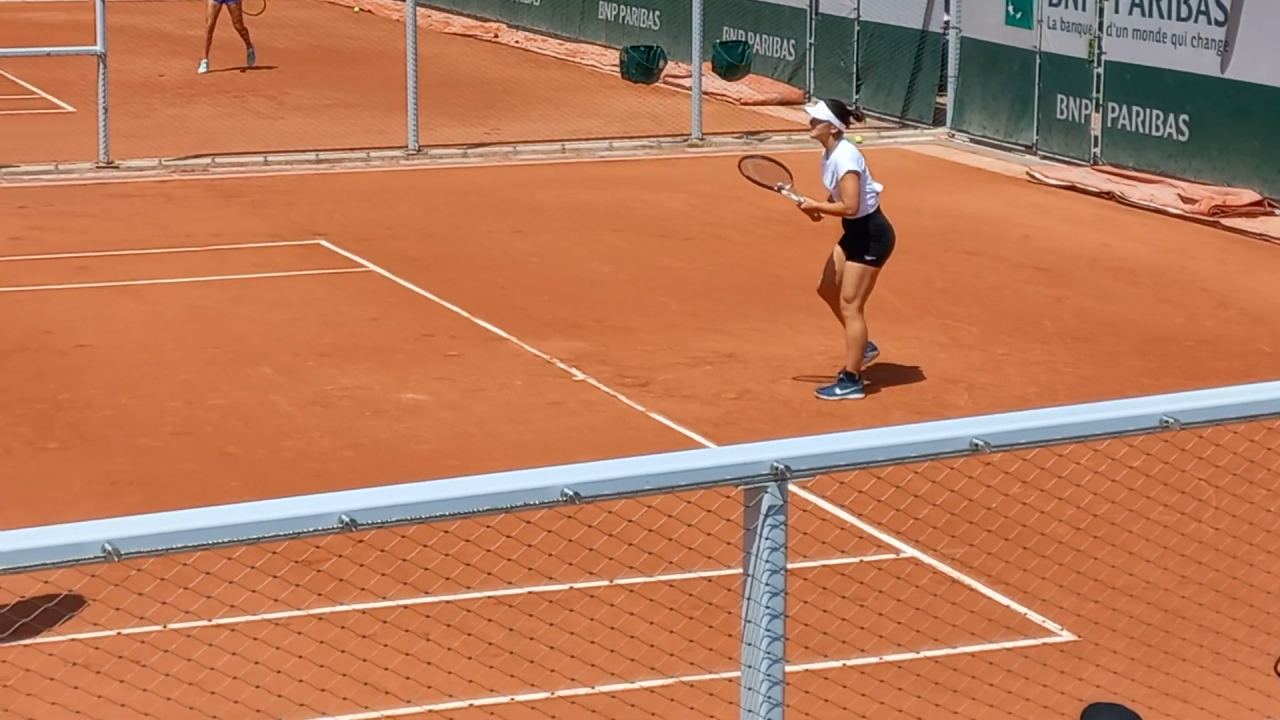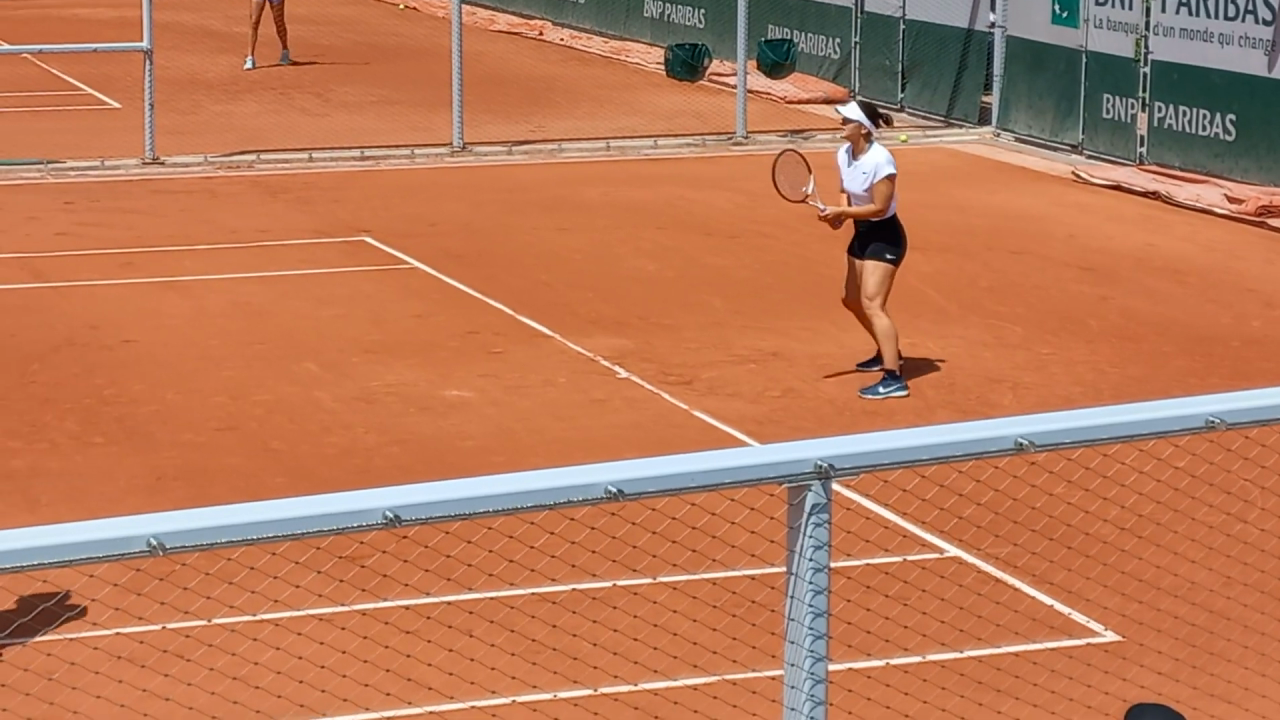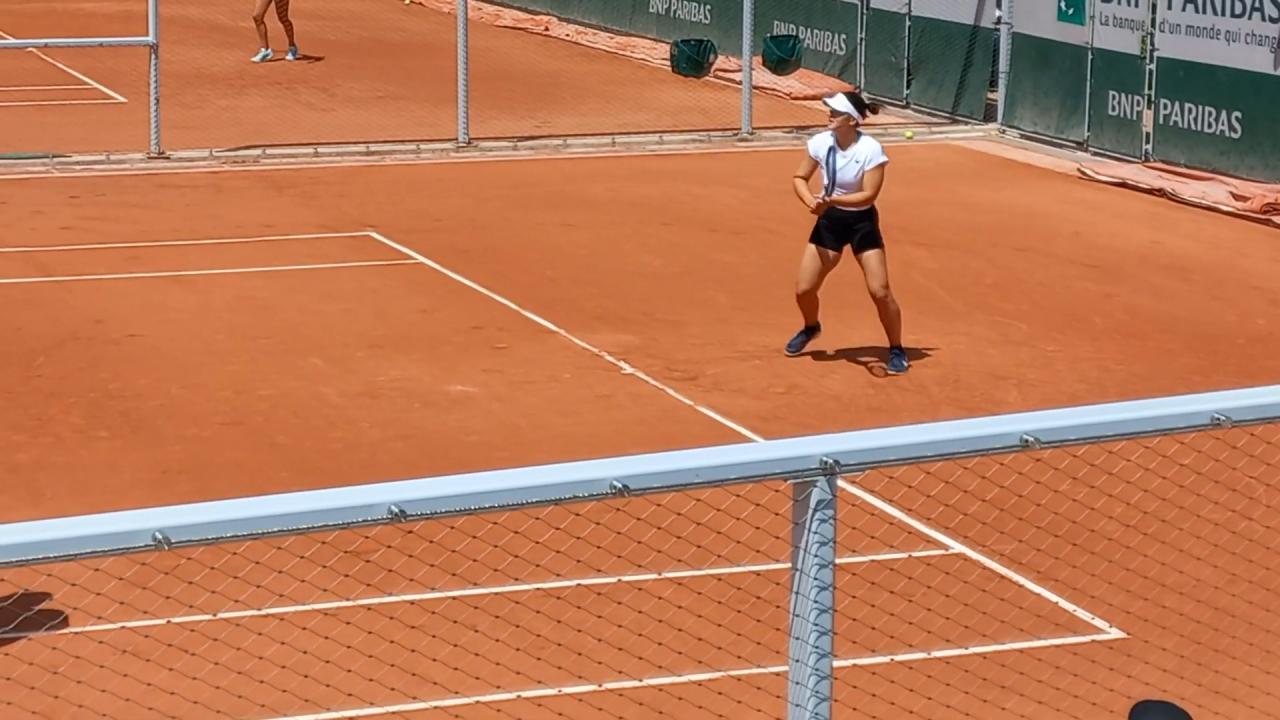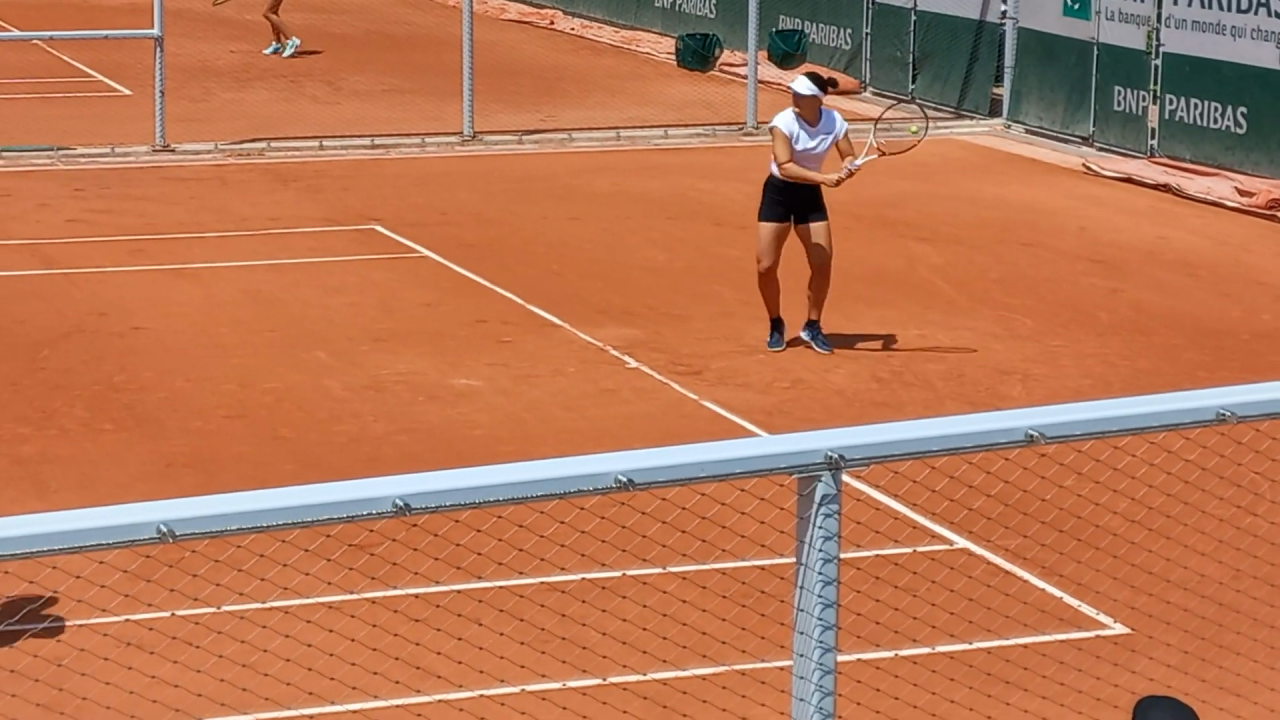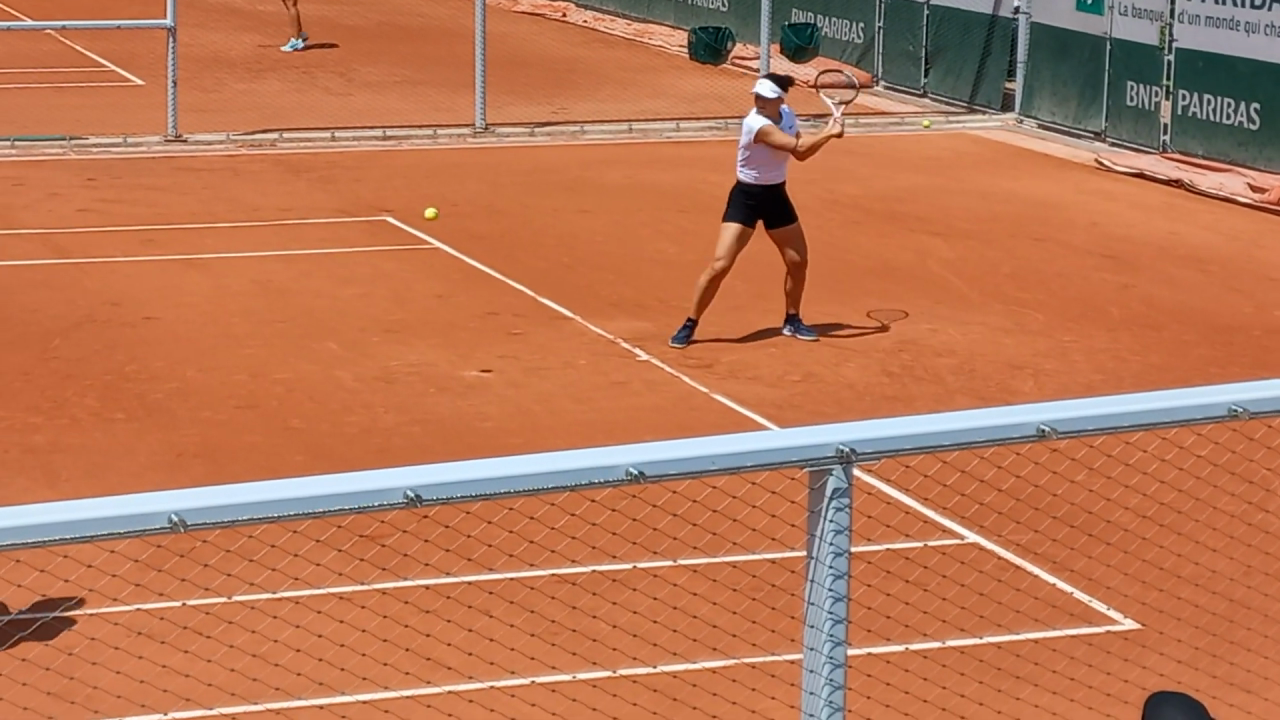
dt=0.3s
person 1, frame 1
left shoulder: (844, 157)
right shoulder: (829, 153)
left elbow: (850, 206)
left wrist: (816, 205)
right wrist: (820, 208)
left hip: (871, 235)
right hip: (856, 232)
left knee: (849, 305)
right knee: (828, 290)
left ankle: (852, 381)
right ankle: (862, 348)
person 1, frame 2
left shoulder: (880, 160)
right shoulder: (844, 154)
left elbow: (879, 208)
left wrist: (841, 212)
right wrist: (839, 214)
left hip: (885, 236)
right hip: (863, 233)
left knee: (872, 304)
right knee: (852, 300)
left ankle: (894, 379)
right ankle: (889, 354)
person 1, frame 3
left shoulder: (872, 151)
right shoulder: (819, 143)
left elbow: (868, 196)
right elbow: (799, 178)
left wrist: (835, 202)
right wrist: (812, 201)
left hip: (862, 223)
right hip: (829, 222)
left knee: (880, 292)
right knee: (804, 289)
left ankle: (896, 349)
right ankle: (810, 328)
person 1, frame 4
left shoulder: (834, 121)
right shoulder: (783, 122)
left elbow: (850, 157)
right elbow: (785, 167)
left wrist: (847, 169)
right wrist: (823, 178)
left hip: (810, 196)
right hip: (778, 192)
left knee: (821, 264)
right knee: (766, 267)
left ankle: (813, 327)
right ankle: (776, 324)
person 1, frame 5
left shoulder: (788, 116)
right shoulder: (757, 123)
left elbow: (801, 154)
right elbow: (797, 145)
left wrist: (827, 133)
right wrist: (828, 133)
left hip: (777, 196)
right hip: (746, 197)
left knee: (798, 261)
right knee: (719, 266)
left ankle: (792, 321)
right ankle: (690, 325)
